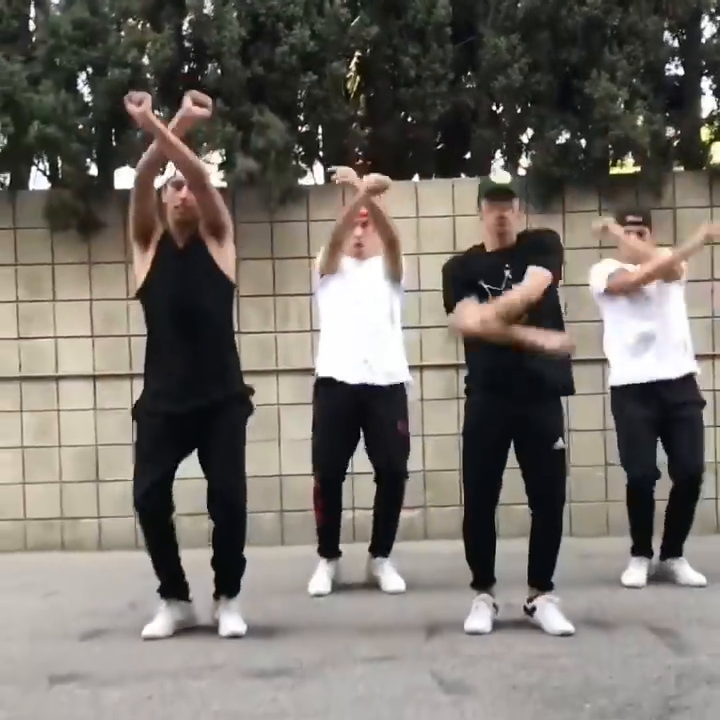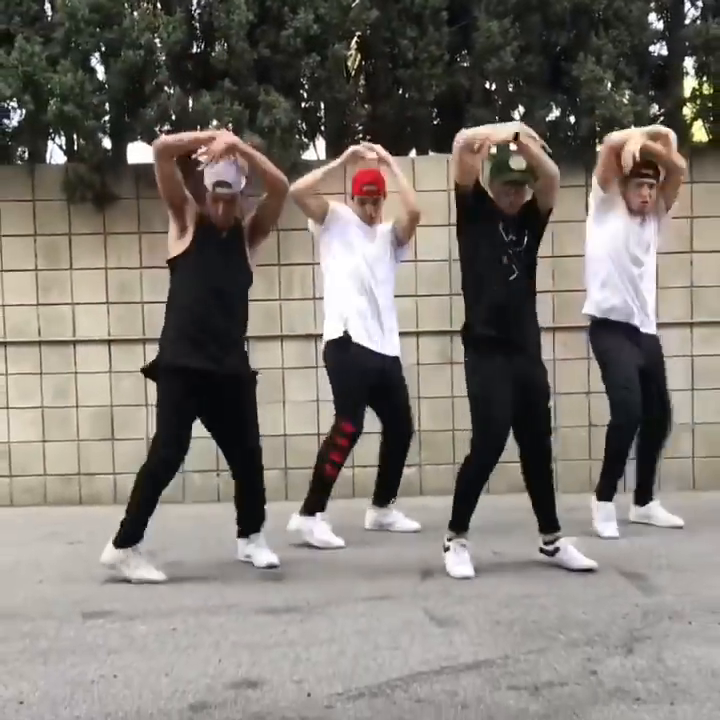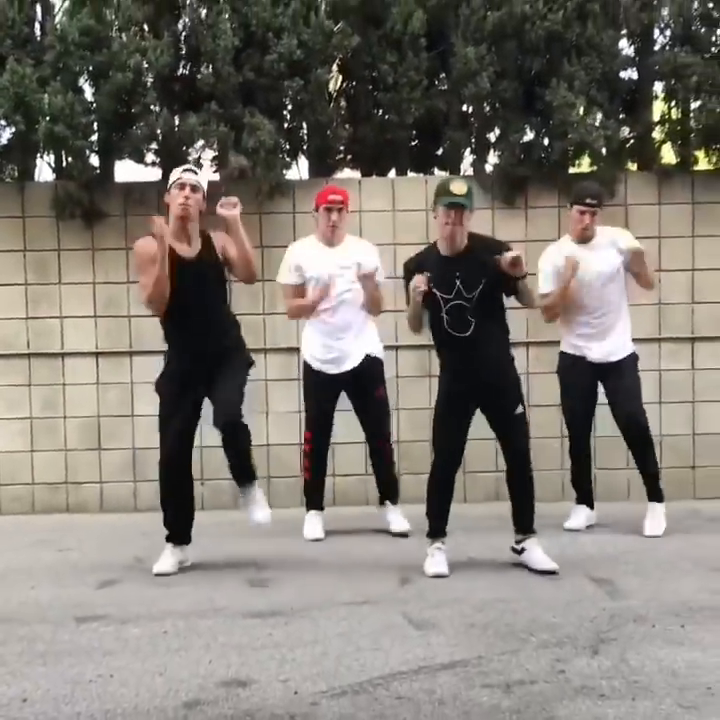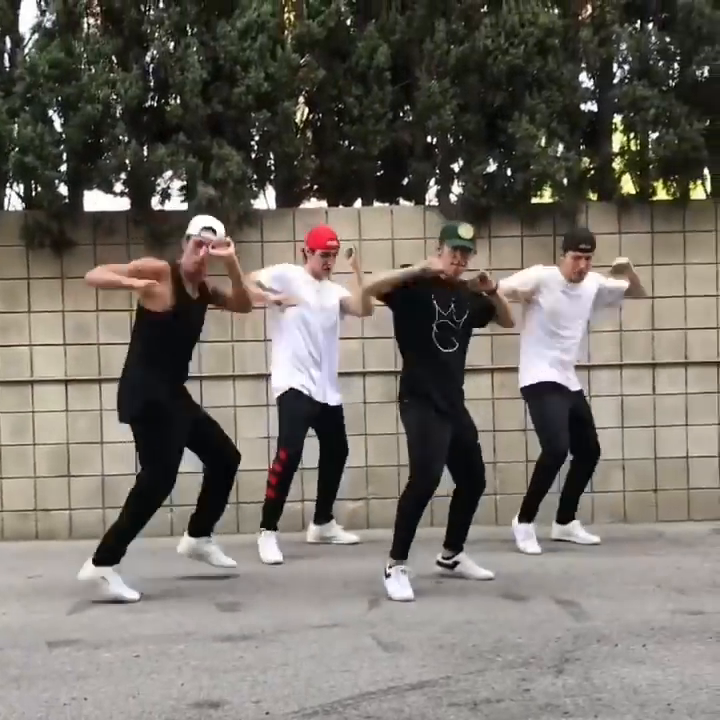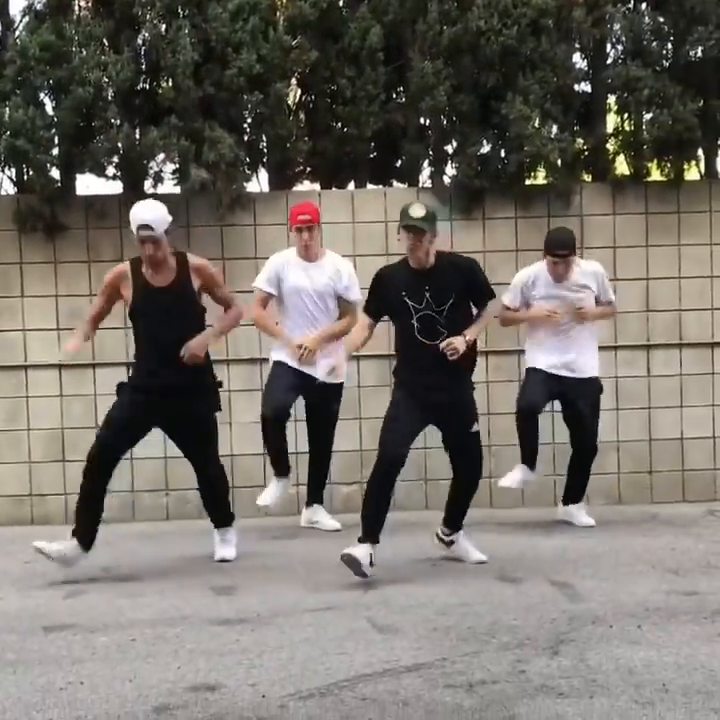
dt=0.5s
person 1, frame 1
left shoulder: (217, 235)
right shoulder: (149, 240)
left elbow: (201, 176)
right elbow: (143, 180)
left wrist: (157, 127)
right wrist: (172, 128)
left hip: (222, 398)
right hip: (162, 400)
left knee: (228, 501)
right knee: (150, 502)
left ankle: (227, 598)
right ankle: (175, 600)
person 1, frame 2
left shoulder: (250, 233)
right shoulder: (185, 219)
left elbow: (279, 189)
right elbow: (161, 152)
left wrist: (239, 146)
left hip: (228, 366)
right hip: (180, 362)
left knee: (247, 458)
right knee: (168, 453)
left ankle: (251, 534)
right ankle: (125, 547)
person 1, frame 3
left shoulder: (218, 241)
right shoulder: (150, 245)
left elbow: (250, 275)
right elbow: (156, 305)
left wrist: (235, 223)
right wrist: (161, 250)
left hip: (226, 356)
right hip: (182, 364)
left knee: (230, 419)
right knee: (173, 454)
left ankle: (248, 483)
right ankle: (177, 545)
person 1, frame 4
left shoulder: (207, 287)
right shoulder: (160, 272)
left elbow: (245, 305)
right elbow: (95, 276)
left wrist: (232, 263)
right wrist: (135, 283)
left hip: (172, 395)
right hip: (145, 394)
left knee: (226, 459)
right knee: (158, 478)
left ankle: (198, 538)
right ankle: (101, 565)
person 1, frame 5
left shoulder: (197, 269)
right shoulder: (121, 276)
left elbow: (234, 310)
right elbow: (94, 317)
left wrist: (208, 337)
right wrist: (80, 337)
left hip: (191, 387)
right hip: (143, 386)
left knee: (206, 464)
right knee: (101, 456)
left ankle: (224, 530)
right ankle: (80, 541)
person 2, frame 1
left shoulder: (542, 245)
right shoulder: (460, 267)
left elbow: (531, 290)
right elbow: (466, 324)
left wrist: (488, 315)
right wrist: (534, 337)
left hip: (541, 395)
right hip: (487, 399)
left knee: (548, 503)
right knee: (479, 504)
left ankle: (540, 595)
right ankle: (483, 595)
person 2, frame 2
left shoulder: (533, 216)
right shoulder: (475, 210)
left elbow: (549, 178)
right elbow: (464, 145)
left wrist: (525, 143)
right wrist: (507, 131)
left hip: (525, 351)
right hip: (485, 351)
left knee: (538, 450)
right knee: (487, 448)
left ankle: (552, 538)
right ankle: (456, 539)
person 2, frame 3
left shoulder: (491, 252)
right shoulder: (420, 264)
left elbow: (529, 303)
right elbow: (416, 326)
left wrist: (519, 275)
right wrist: (413, 301)
left hip: (498, 372)
right hip: (455, 377)
left knee: (519, 455)
right knee: (445, 461)
left ankle: (525, 540)
right ankle: (436, 544)
person 2, frame 4
left shoulder: (467, 294)
right shoulder: (417, 279)
left elbow: (508, 321)
right elbow: (372, 287)
left wrist: (489, 291)
right wrist: (420, 270)
left hip: (452, 401)
right hip: (419, 400)
left knee: (472, 481)
right knee: (426, 477)
left ankle: (451, 555)
right ankle: (396, 566)
person 2, frame 5
left shoulder: (463, 269)
right shoulder: (388, 278)
left elbow: (487, 309)
right elbow: (366, 321)
left wrist: (467, 337)
right wrist: (346, 352)
left hip: (455, 386)
right hip: (410, 389)
left knee: (469, 466)
right knee: (389, 459)
left ankle: (451, 533)
right ankle: (366, 546)
person 3, frame 1
left shoulder: (388, 271)
right shoulder: (331, 268)
left elbow: (392, 239)
right elbow: (338, 234)
left wrist: (372, 198)
right wrist: (361, 194)
left hip: (386, 384)
right hip: (334, 384)
left knee: (393, 474)
right knee: (327, 476)
left ankle: (381, 559)
right ankle: (327, 560)
person 3, frame 2
left shoulder: (392, 234)
right shoulder: (335, 220)
left elbow: (414, 212)
right elbow: (298, 192)
left wrist: (389, 161)
right wrist: (342, 160)
left hip: (385, 344)
right hip: (347, 340)
left knee: (400, 426)
right knee: (348, 424)
left ankle: (383, 507)
right ankle: (311, 515)
person 3, frame 3
left shoulder: (363, 250)
right shoulder: (299, 252)
left elbow: (376, 308)
right elbow: (292, 309)
left wrist: (368, 285)
right wrist: (315, 301)
left hip: (362, 353)
right hip: (320, 357)
left knee: (378, 429)
right knee: (316, 435)
left ankle: (390, 503)
right ankle: (314, 510)
person 3, frame 4
left shoulder: (335, 289)
right shoulder: (286, 276)
left elbow: (363, 308)
right elbow: (249, 283)
left wrist: (357, 268)
right wrist: (273, 297)
left hip: (326, 386)
right hip: (295, 382)
left knee: (335, 453)
right knee: (290, 453)
left ankle: (321, 523)
right ankle: (266, 531)
person 3, frame 5
left shoulder: (341, 267)
right shoulder: (279, 263)
left elbow: (349, 319)
right elbow: (258, 312)
left wrist: (317, 340)
right wrist: (289, 341)
left hip: (327, 366)
right hip: (288, 359)
left knee: (322, 439)
right knee: (273, 412)
left ankle: (313, 507)
right ankle: (280, 475)
person 4, frame 1
left shoulder: (670, 269)
right shoulder: (604, 272)
left elbow: (668, 264)
right elbow: (639, 277)
left wrist: (621, 235)
left hip: (679, 379)
right hip: (631, 385)
right knee: (641, 476)
left ankle: (672, 556)
right ankle: (640, 556)
person 4, frame 2
left shoulder: (655, 215)
right shoulder: (606, 204)
left elbow: (678, 172)
right elbow: (610, 145)
left wrist: (658, 146)
left hip: (645, 330)
right hip: (610, 325)
left knee: (657, 416)
right knee: (627, 411)
left ankle: (644, 502)
right ankle: (604, 501)
person 4, frame 3
left shoulder: (618, 240)
right shoulder: (553, 256)
left elbow: (647, 283)
right elbow: (549, 313)
left wrist: (640, 258)
right wrist: (567, 284)
left hip: (618, 353)
right hip: (576, 356)
left knee: (635, 423)
right knee: (578, 434)
left ankle: (655, 500)
right ankle: (583, 505)
person 4, frame 4
left shoulder: (594, 285)
right shoulder: (540, 278)
left elbow: (636, 291)
right elbow: (499, 290)
left wrist: (628, 271)
right wrist: (519, 293)
left hip: (569, 383)
right hip: (539, 382)
left knee: (589, 451)
right knee: (557, 450)
left ankle: (566, 522)
right ankle: (524, 521)
person 4, frame 5
left shoulder: (594, 271)
right shoulder: (528, 277)
left elbow: (610, 307)
right elbow: (504, 316)
left wrist: (591, 314)
right wrist: (532, 314)
left hip: (582, 373)
right hip: (542, 368)
left knee: (586, 443)
right knee: (526, 407)
left ankle: (572, 503)
right ankle: (527, 465)
